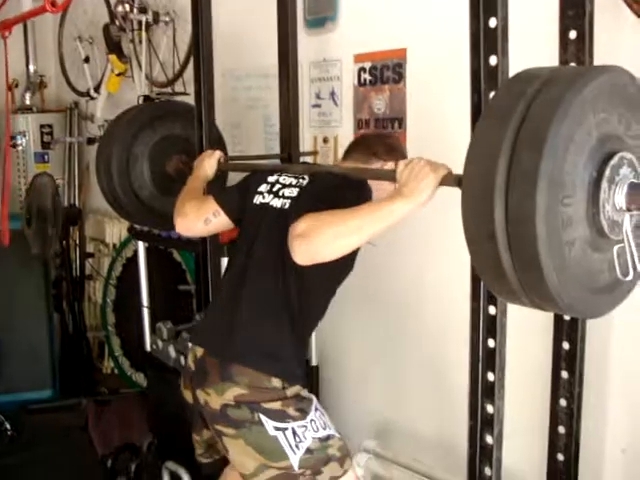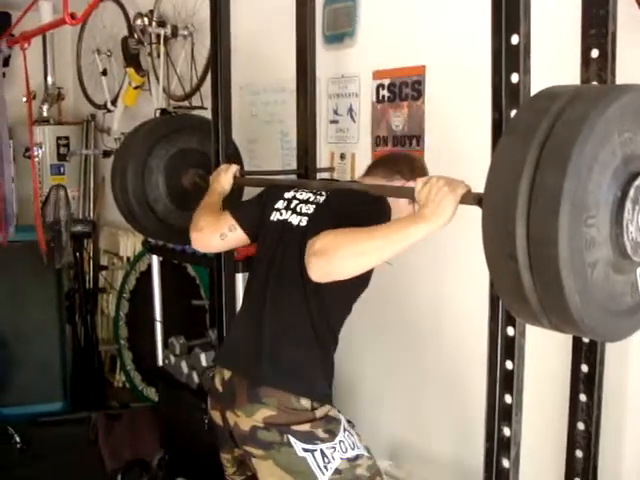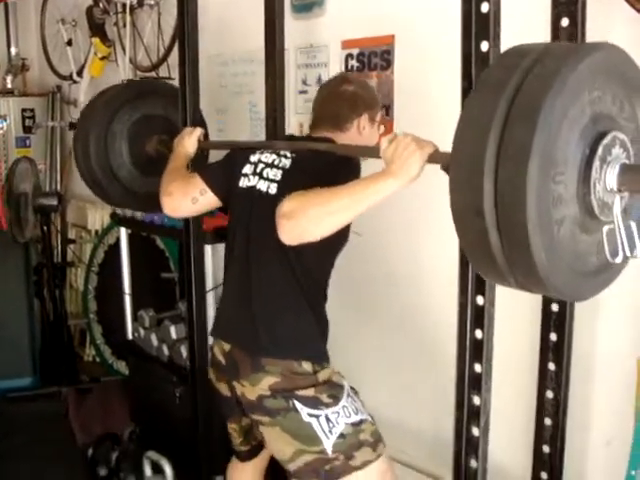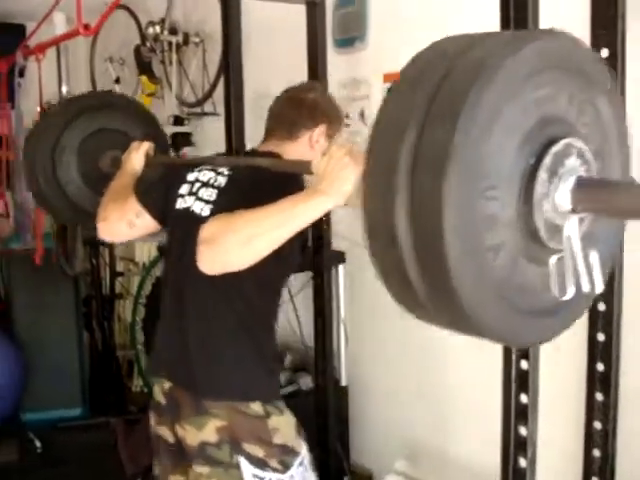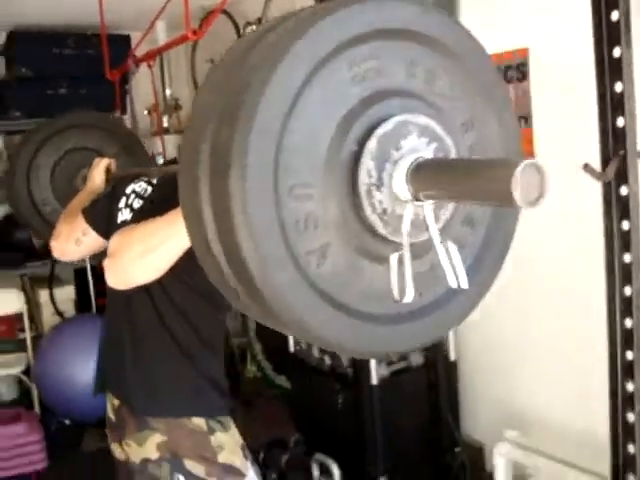
dt=1s
person 1, frame 1
left shoulder: (272, 178)
right shoulder: (351, 189)
left elbow: (188, 219)
right elbow: (306, 242)
left wrist: (200, 174)
right wrist: (405, 198)
left hip: (205, 365)
right hip: (258, 384)
person 1, frame 2
left shoulder: (289, 194)
right shoulder: (369, 207)
left elbow: (204, 235)
right elbow: (324, 259)
left wrist: (217, 189)
right wrist: (425, 220)
left hip: (229, 383)
right hip: (286, 404)
person 1, frame 3
left shoulder: (254, 156)
right shoulder: (335, 165)
left elbow: (175, 199)
right elbow: (294, 221)
left wrist: (182, 152)
right wrist: (392, 176)
left hip: (228, 351)
right hip: (282, 366)
person 1, frame 4
left shoulder: (194, 173)
right shoulder: (279, 184)
left elbow: (112, 224)
right elbow: (216, 250)
left wrist: (129, 170)
right wrist: (324, 194)
left hip: (172, 389)
right hip: (232, 404)
person 1, frame 5
left shoulder: (142, 185)
left elbow: (64, 242)
right elbow: (125, 266)
left wrist: (93, 187)
left hip: (129, 404)
right hip: (177, 420)
